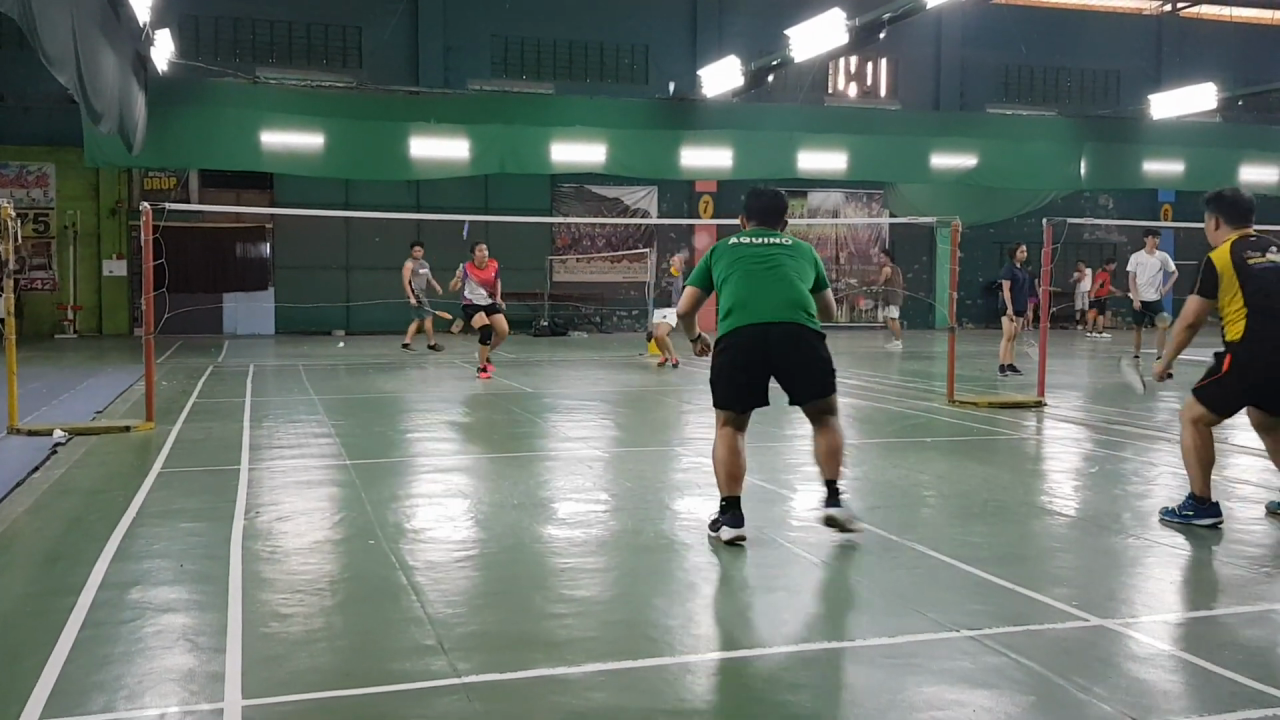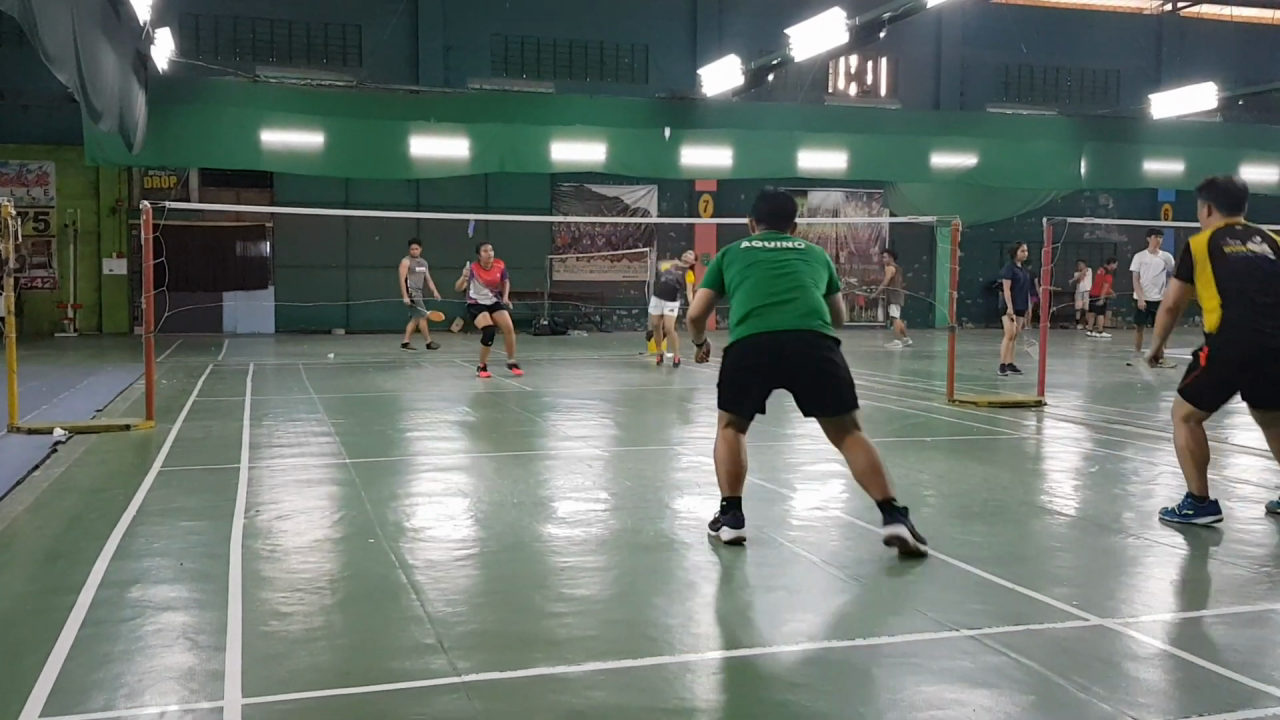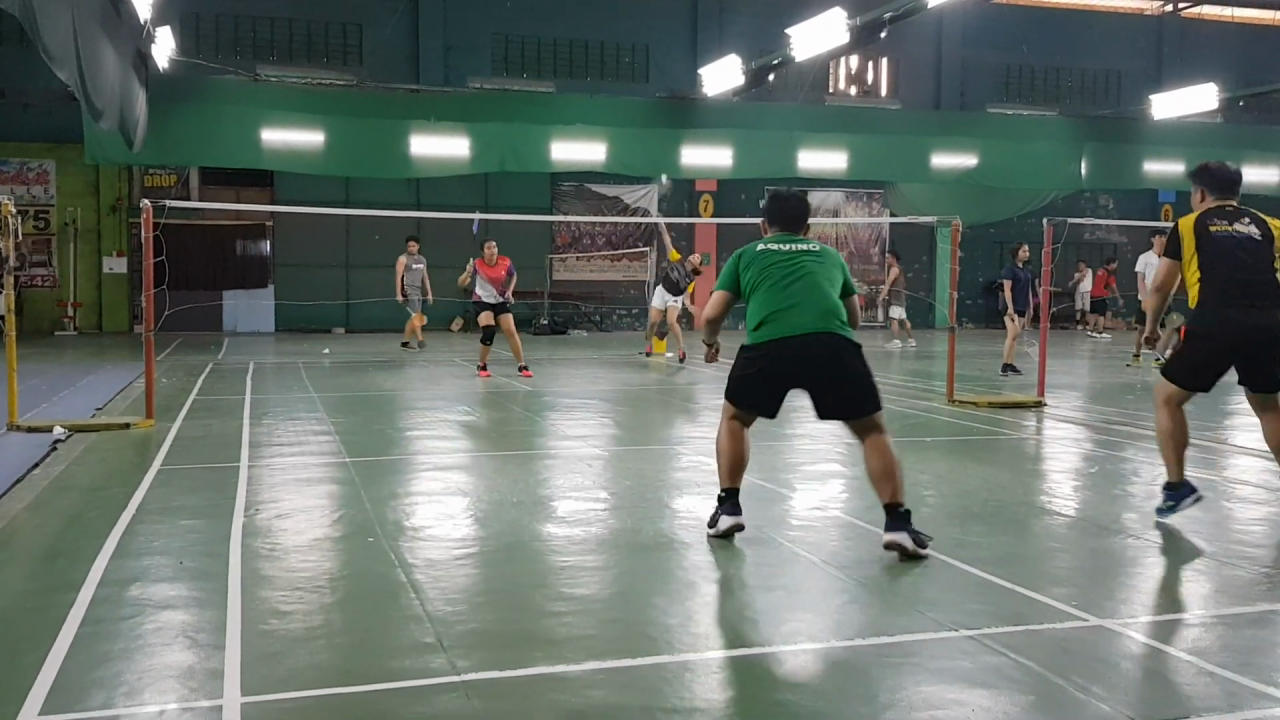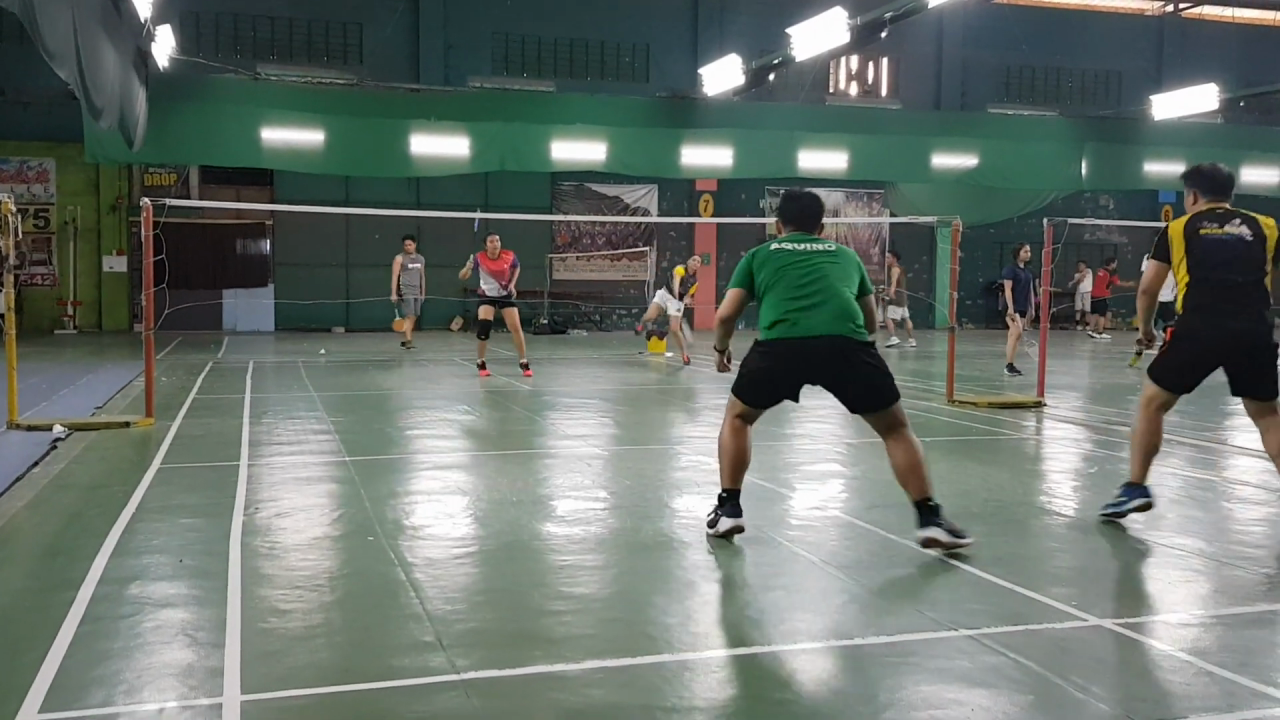
dt=0.1s
person 1, frame 1
left shoulder: (721, 250)
right shoulder: (803, 250)
left elbow: (684, 309)
right elbow: (829, 313)
left wrist: (696, 337)
left hip: (738, 336)
right hip: (799, 333)
left knee: (729, 427)
right knee: (825, 417)
left ankle: (730, 515)
right ankle: (833, 499)
person 1, frame 2
left shoulder: (731, 253)
right shoulder: (815, 254)
left elbow: (696, 315)
right elbow: (839, 316)
left wrist: (701, 343)
left hip: (751, 343)
right hip: (813, 341)
left knee: (730, 427)
right knee: (848, 434)
left ankle: (730, 516)
right ankle: (894, 518)
person 1, frame 3
left shoulder: (745, 255)
right shoulder: (829, 256)
left elbow: (711, 316)
right elbow: (854, 318)
left wrist: (710, 342)
left hip: (768, 346)
right hip: (833, 344)
left knee: (734, 420)
right knee: (872, 433)
left ankle: (728, 508)
right ankle: (898, 523)
person 1, frame 4
left shoulder: (759, 255)
right shoulder: (846, 255)
left elbow: (725, 315)
right elbow: (871, 317)
left wrist: (721, 348)
left hip: (781, 343)
right hip: (846, 342)
left knee: (737, 417)
right knee: (895, 429)
left ankle: (728, 509)
right ankle: (930, 519)
person 2, frame 1
left shoulder: (1219, 259)
left elbow: (1189, 321)
left wrist: (1165, 361)
left hip: (1250, 358)
left knee: (1193, 419)
left ankle: (1201, 504)
person 2, frame 2
left shoulder: (1199, 245)
left elbow: (1171, 306)
left wrist: (1156, 346)
left hip: (1229, 347)
left knee: (1185, 418)
left ankle: (1201, 503)
person 2, frame 3
left shoulder: (1188, 226)
left elbow: (1160, 285)
left wrist: (1151, 327)
left hip: (1213, 329)
left knee: (1166, 399)
left ankle: (1177, 488)
person 2, frame 4
left shoulder: (1179, 229)
left elbow: (1147, 286)
left wrist: (1145, 329)
left hip: (1198, 332)
left knee: (1152, 405)
left ankle: (1135, 489)
